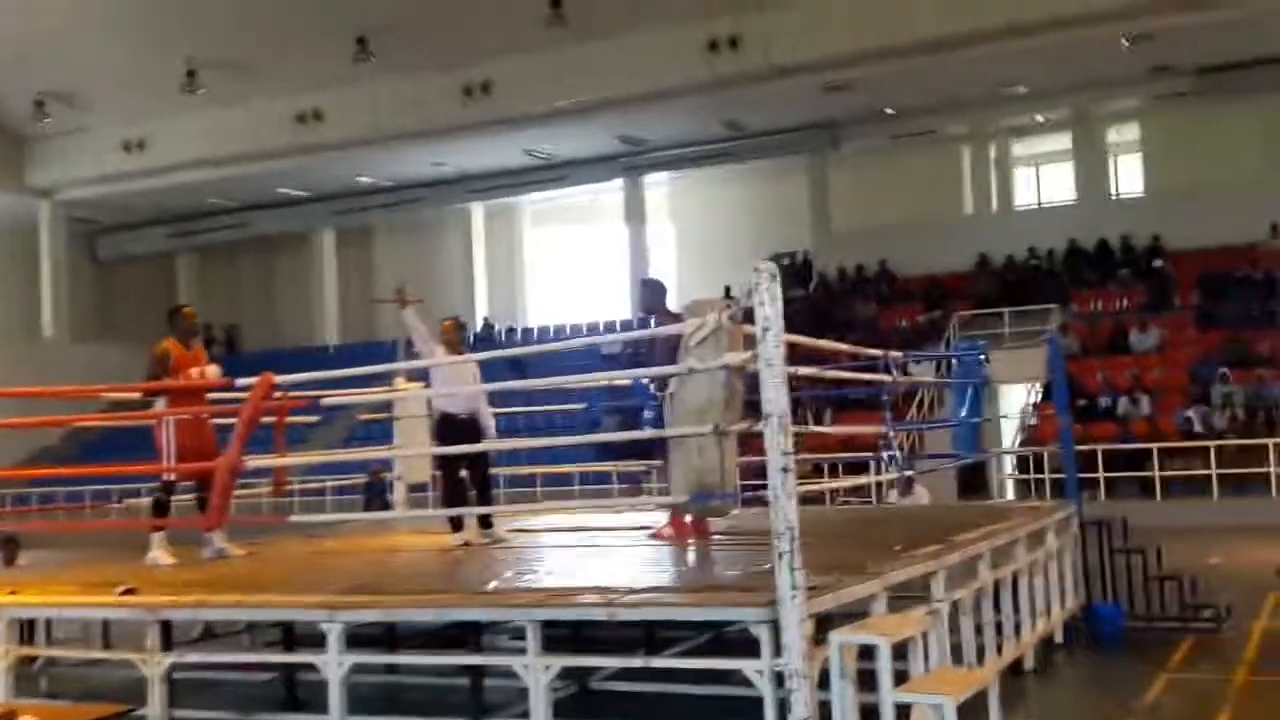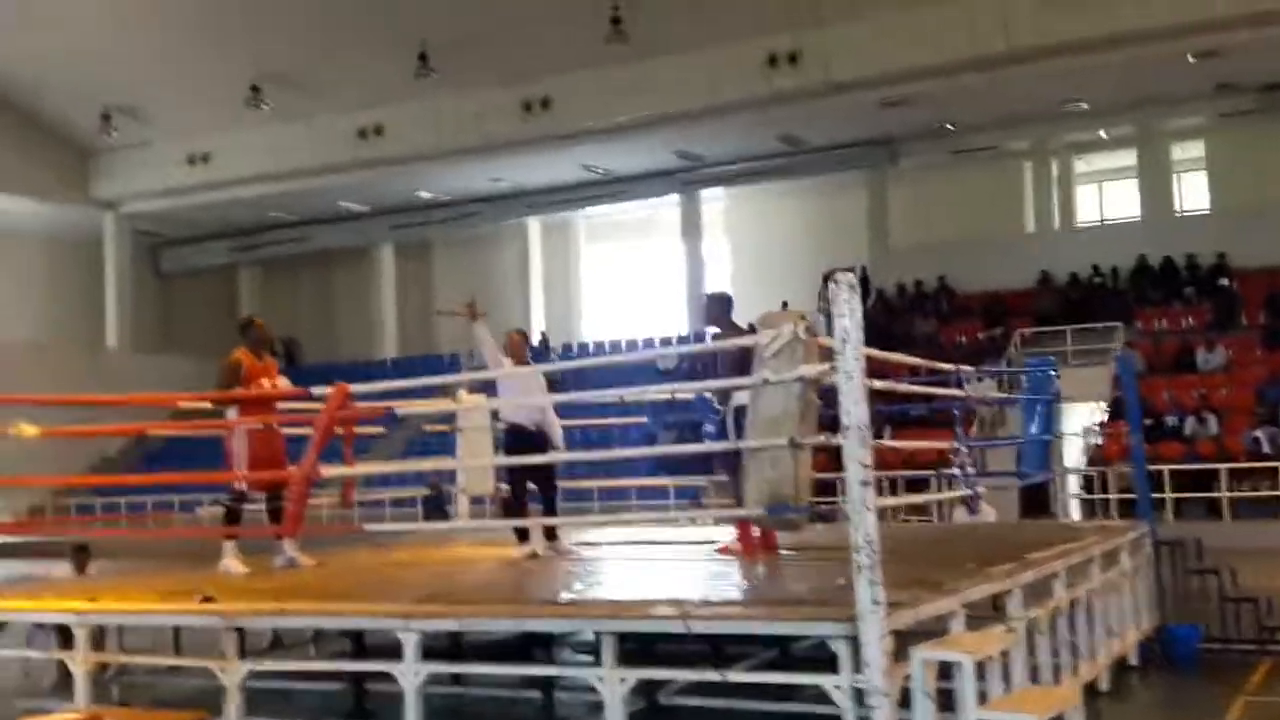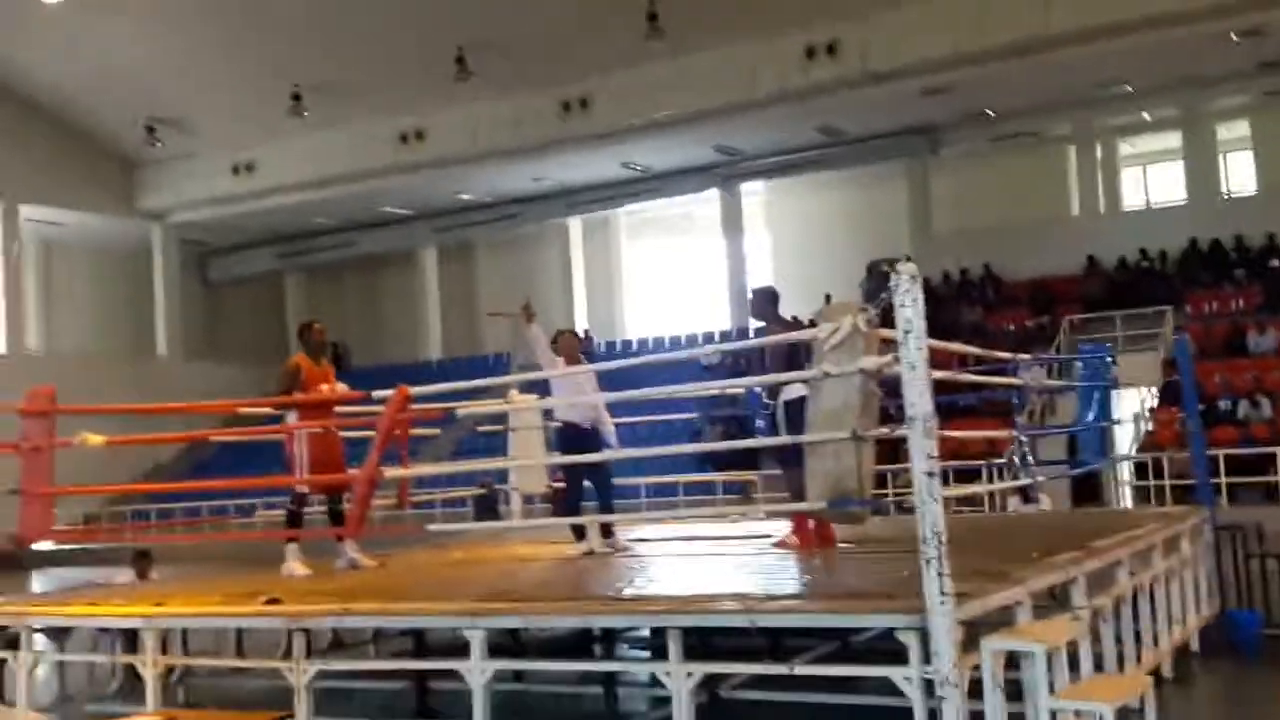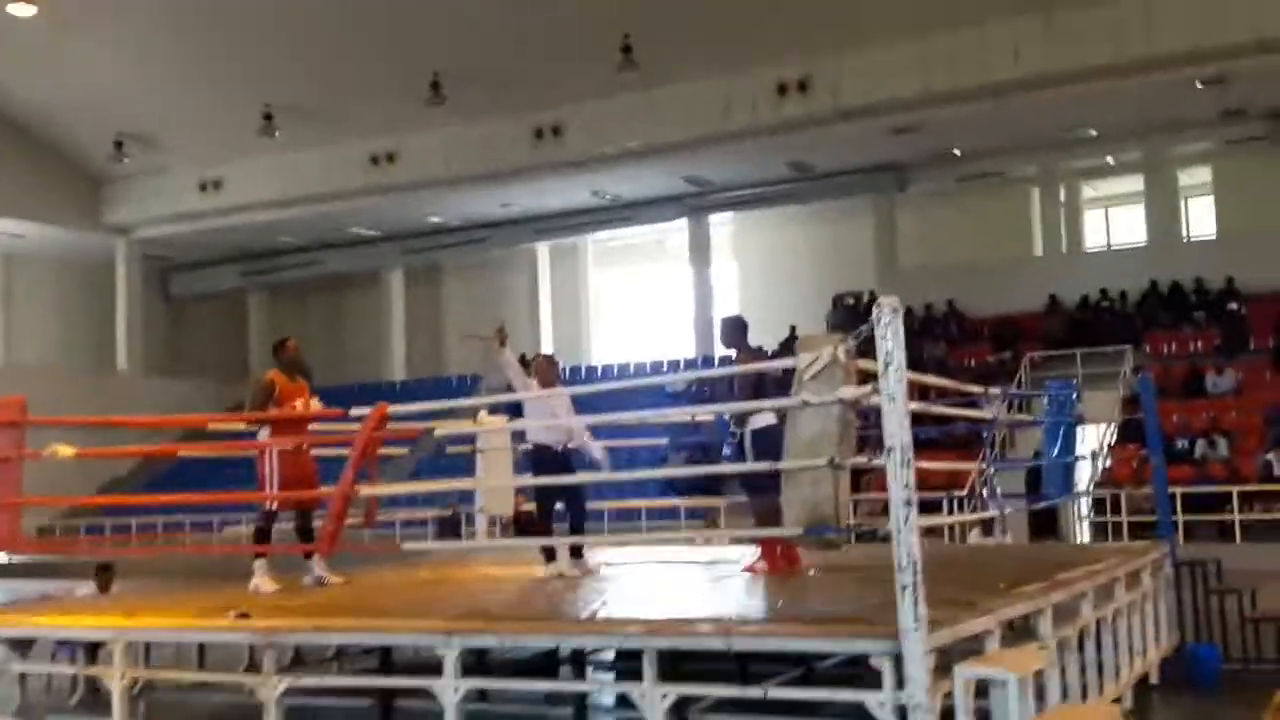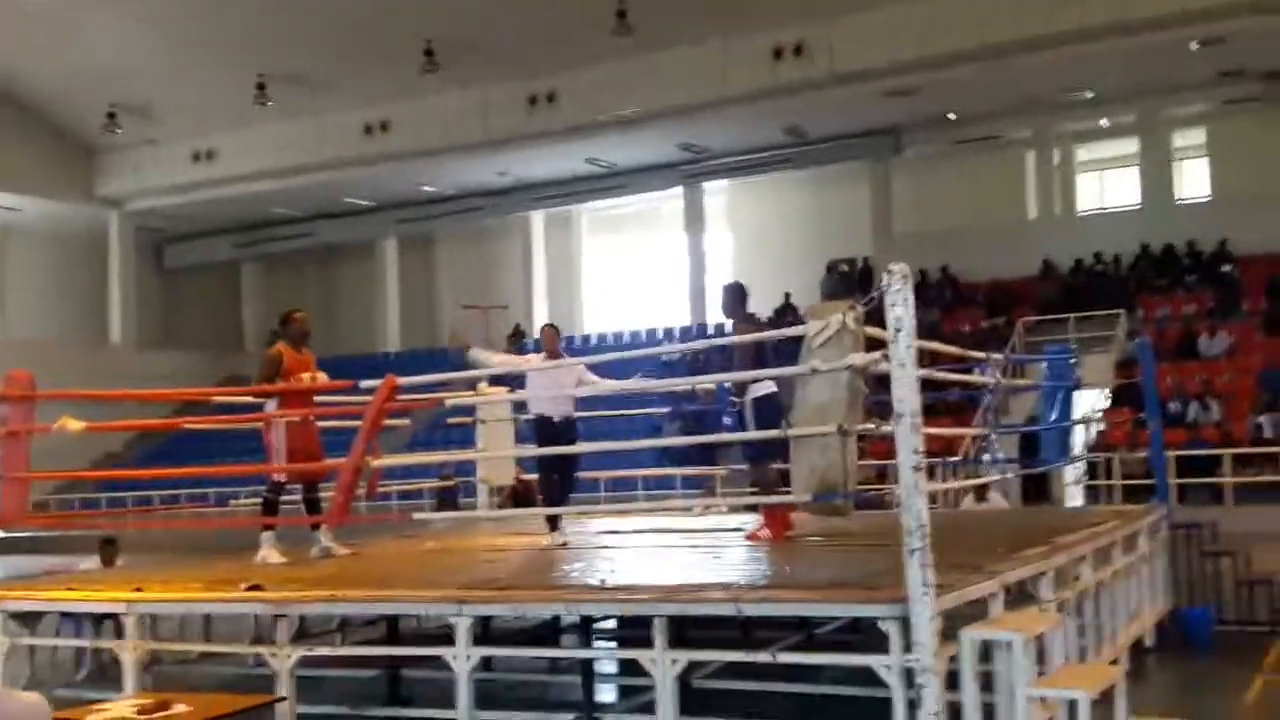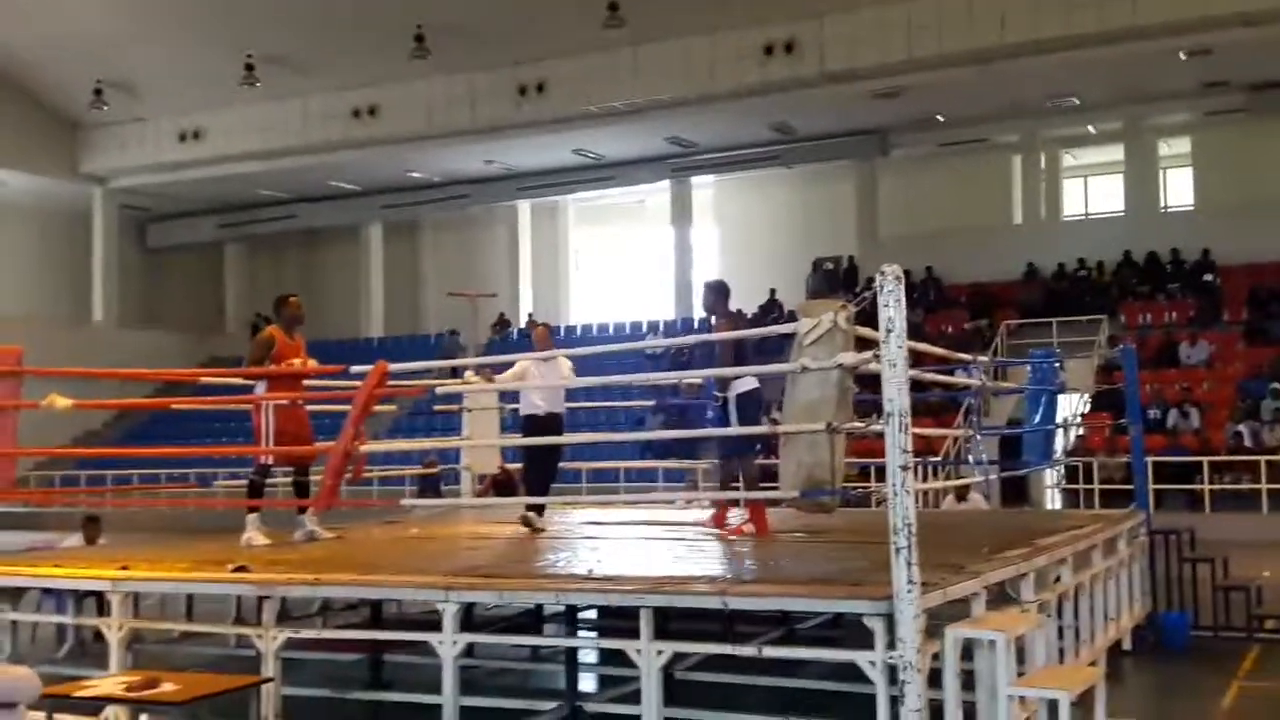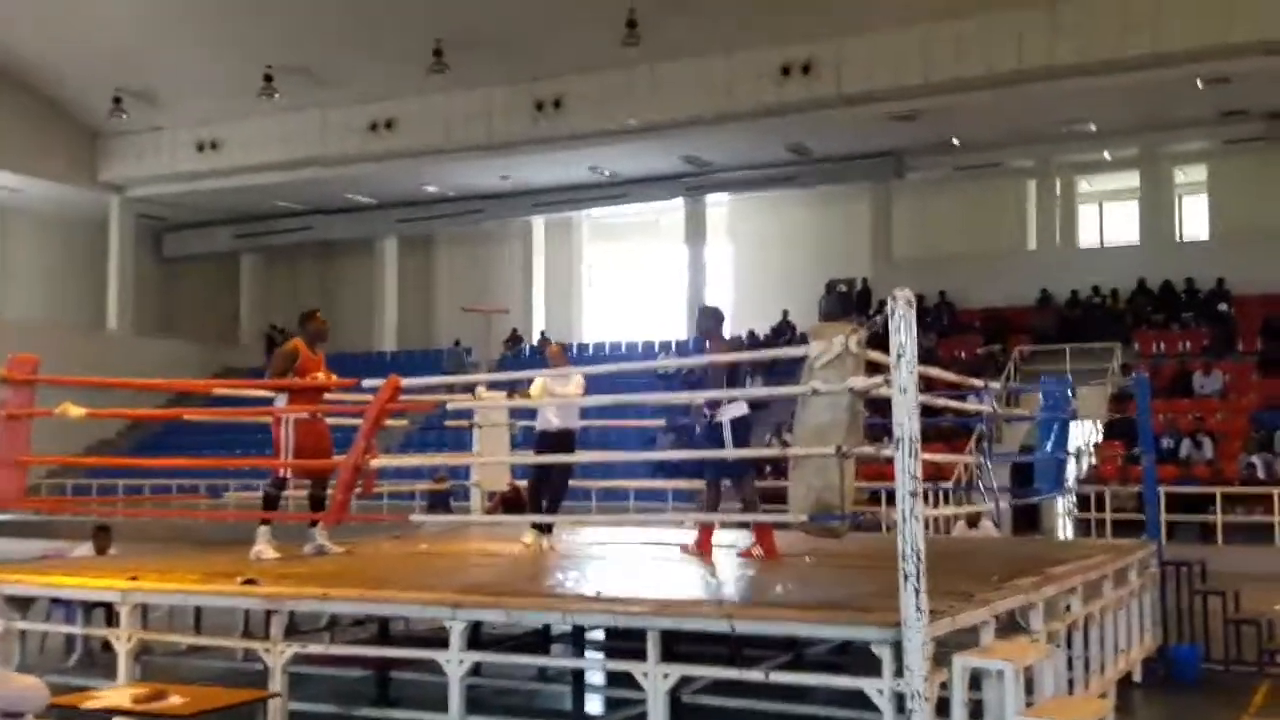
dt=0.3s
person 1, frame 1
left shoulder: (200, 350)
right shoulder: (164, 350)
left wrist: (211, 379)
right wrist: (179, 382)
left hip: (199, 417)
right hip: (173, 418)
left knee: (207, 477)
right knee: (169, 480)
left ankle: (215, 540)
right ankle: (157, 545)
person 1, frame 2
left shoulder: (271, 361)
right shoulder: (236, 360)
left wrist: (283, 391)
right wrist: (250, 392)
left hip: (269, 427)
right hip: (244, 428)
left knee: (277, 487)
right knee: (240, 489)
left ankle: (286, 549)
right ankle: (229, 553)
person 1, frame 3
left shoulder: (328, 365)
right shoulder: (295, 365)
left wrist: (340, 394)
right wrist: (309, 397)
left hip: (328, 430)
right hip: (304, 431)
left knee: (336, 490)
right knee: (301, 491)
left ankle: (347, 550)
right ankle: (292, 556)
person 1, frame 4
left shoulder: (303, 382)
right shoulder: (269, 381)
right elbow: (252, 416)
left wrist: (313, 410)
right wrist: (282, 412)
left hip: (300, 448)
right hip: (276, 448)
left knee: (306, 507)
right knee: (271, 507)
left ankle: (315, 568)
right ankle: (260, 572)
person 1, frame 5
left shoulder: (309, 355)
right shoulder: (276, 354)
right elbow: (258, 388)
left wrist: (320, 383)
right wrist: (289, 385)
left hip: (306, 420)
right hip: (282, 421)
left knee: (312, 478)
right knee: (278, 479)
left ankle: (322, 539)
right ankle: (267, 544)
person 1, frame 6
left shoulder: (299, 340)
right shoulder: (268, 337)
right elbow: (248, 370)
left wrist: (309, 368)
right wrist: (280, 368)
left hip: (295, 404)
right hip: (271, 404)
left knee: (303, 461)
right knee: (265, 462)
left ankle: (307, 523)
right ankle: (252, 526)
person 1, frame 7
left shoulder: (319, 353)
right shoulder: (292, 349)
right elbow: (271, 381)
left wrist: (328, 384)
right wrist: (305, 382)
left hip: (314, 417)
right hip: (292, 417)
left knee: (322, 474)
right knee: (282, 475)
left ankle: (318, 537)
right ankle: (263, 539)
person 2, frame 1
left shoulder: (663, 324)
right shoulder: (674, 321)
left elbow: (663, 360)
left wrist: (657, 391)
left hip: (669, 393)
right hip: (668, 392)
left knee: (670, 453)
right knee: (668, 452)
left ankle: (678, 521)
right ankle: (697, 521)
person 2, frame 2
left shoulder: (726, 338)
right shoulder: (742, 334)
left elbow: (727, 376)
left wrist: (721, 403)
left hip: (735, 405)
right hip: (746, 403)
left knee: (736, 470)
right knee: (738, 470)
left ankle: (745, 537)
right ankle: (766, 536)
person 2, frame 3
left shoulder: (774, 332)
right shoulder: (790, 328)
left elbow: (776, 372)
left wrist: (769, 399)
left hip: (787, 399)
right hip: (799, 395)
left knee: (791, 464)
right knee: (799, 462)
left ankle: (802, 529)
right ankle: (820, 526)
person 2, frame 4
left shoulder: (742, 359)
right shoulder: (758, 354)
left elbow: (742, 396)
left wrist: (736, 429)
left hip: (753, 427)
right hip: (769, 424)
left knee: (757, 490)
right knee: (768, 487)
person 2, frame 5
left shoulder: (741, 326)
right shoulder: (754, 323)
left elbow: (744, 367)
left wrist: (736, 399)
left hip: (754, 395)
right hip: (766, 393)
left knee: (759, 462)
right knee: (763, 461)
left ankle: (773, 524)
right ankle: (780, 519)
person 2, frame 6
left shoulder: (723, 324)
right shoulder: (734, 320)
left elbow: (726, 365)
left wrist: (718, 397)
left hip: (737, 393)
right hip: (745, 391)
left knee: (742, 456)
right knee: (727, 454)
left ankle: (758, 520)
right ankle: (719, 515)
person 2, frame 7
left shoulder: (717, 348)
right shoulder: (721, 347)
left elbow: (719, 387)
left wrist: (707, 416)
left hip: (728, 418)
right hip: (727, 416)
left knee: (740, 481)
right knee: (712, 478)
left ankle: (765, 542)
right ankle: (703, 543)
person 3, frame 1
left shoulder: (471, 364)
right shoulder: (434, 355)
left elbow: (481, 400)
right elbow: (419, 334)
left wrist: (490, 430)
right wrist: (405, 307)
left hip: (470, 423)
right hip: (447, 424)
left knee: (481, 474)
right knee: (450, 477)
left ankle: (486, 526)
right ankle: (458, 530)
person 3, frame 2
left shoulder: (537, 375)
right shoulder: (502, 367)
left elbow: (547, 409)
right elbow: (487, 347)
left wrist: (558, 441)
right wrist: (476, 321)
left hip: (538, 435)
right hip: (515, 435)
left knee: (548, 487)
right knee: (517, 490)
left ankle: (552, 538)
right ankle: (524, 542)
person 3, frame 3
left shoulder: (588, 373)
right shoulder: (555, 367)
left elbow: (600, 408)
right elbow: (540, 347)
left wrist: (611, 438)
right wrist: (530, 322)
left hip: (591, 433)
right hip: (569, 433)
left knee: (604, 483)
right knee: (573, 488)
left ankle: (609, 535)
right ankle: (581, 539)
person 3, frame 4
left shoulder: (563, 396)
right shoulder: (529, 389)
left elbow: (577, 429)
right elbow: (513, 371)
left wrist: (597, 452)
right wrist: (503, 346)
left hip: (563, 454)
right hip: (542, 454)
left knee: (577, 505)
right knee: (544, 509)
left ankle: (577, 557)
right ankle: (551, 561)
person 3, frame 5
left shoulder: (574, 367)
right shoulder: (529, 363)
left elbow: (596, 383)
right elbow: (498, 361)
right wrist: (469, 348)
left hip: (567, 424)
right hip: (544, 424)
left knee: (567, 476)
right knee: (548, 476)
left ankle: (554, 521)
right ankle: (553, 529)
person 3, frame 6
left shoulder: (563, 363)
right shoulder: (525, 363)
left elbow: (571, 380)
right elbow: (507, 378)
left wrist: (568, 379)
right wrist: (492, 379)
left hip: (554, 420)
right hip: (532, 419)
left knee: (549, 469)
right knee: (531, 466)
left ankle: (536, 513)
right ankle: (531, 512)
person 3, frame 7
left shoulder: (576, 379)
right shoulder: (541, 379)
left elbow: (573, 395)
right elbow: (531, 397)
left wrist: (551, 389)
right wrist: (529, 396)
left hip: (565, 435)
right hip: (544, 434)
left knee: (557, 485)
right knee: (536, 482)
left ankle: (545, 531)
right ankle: (535, 528)
